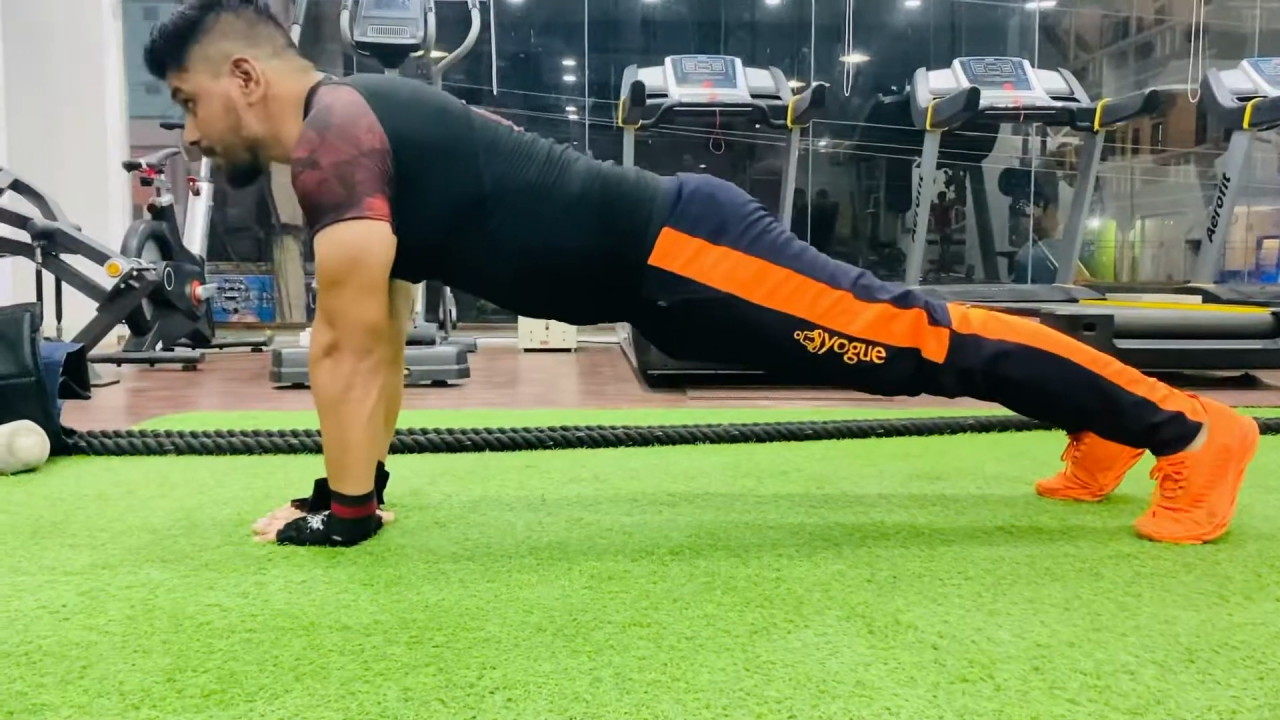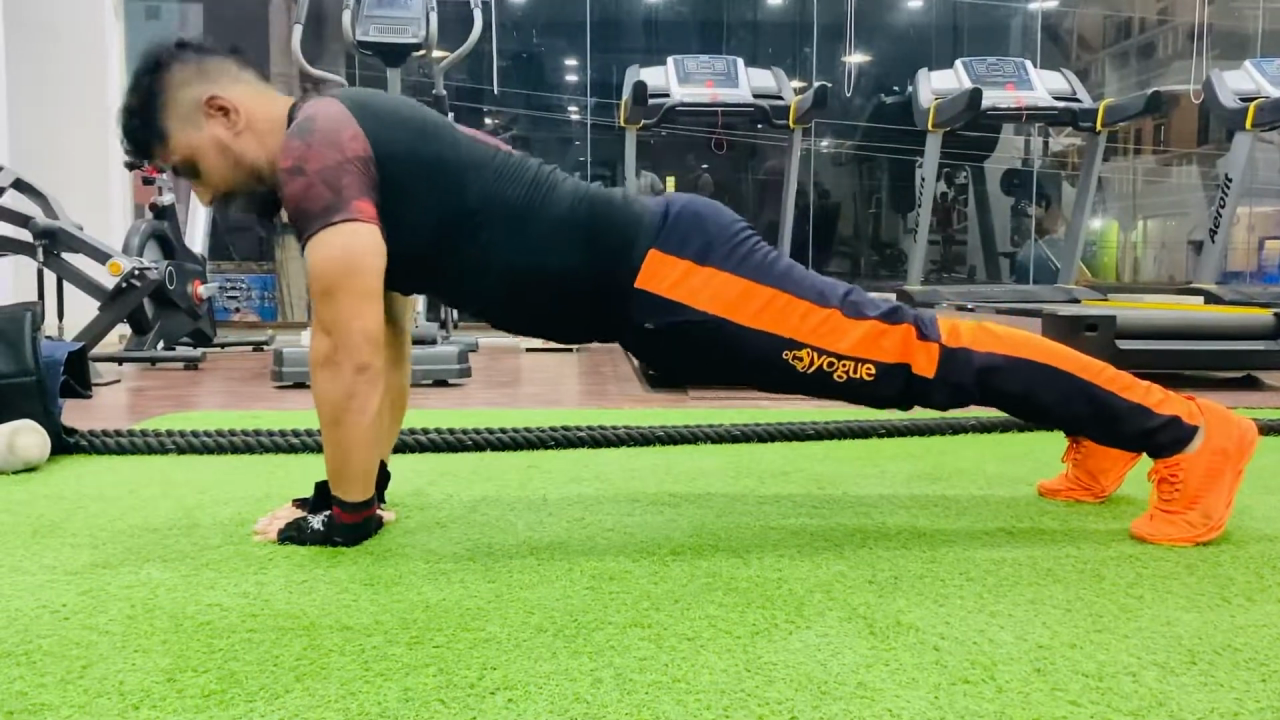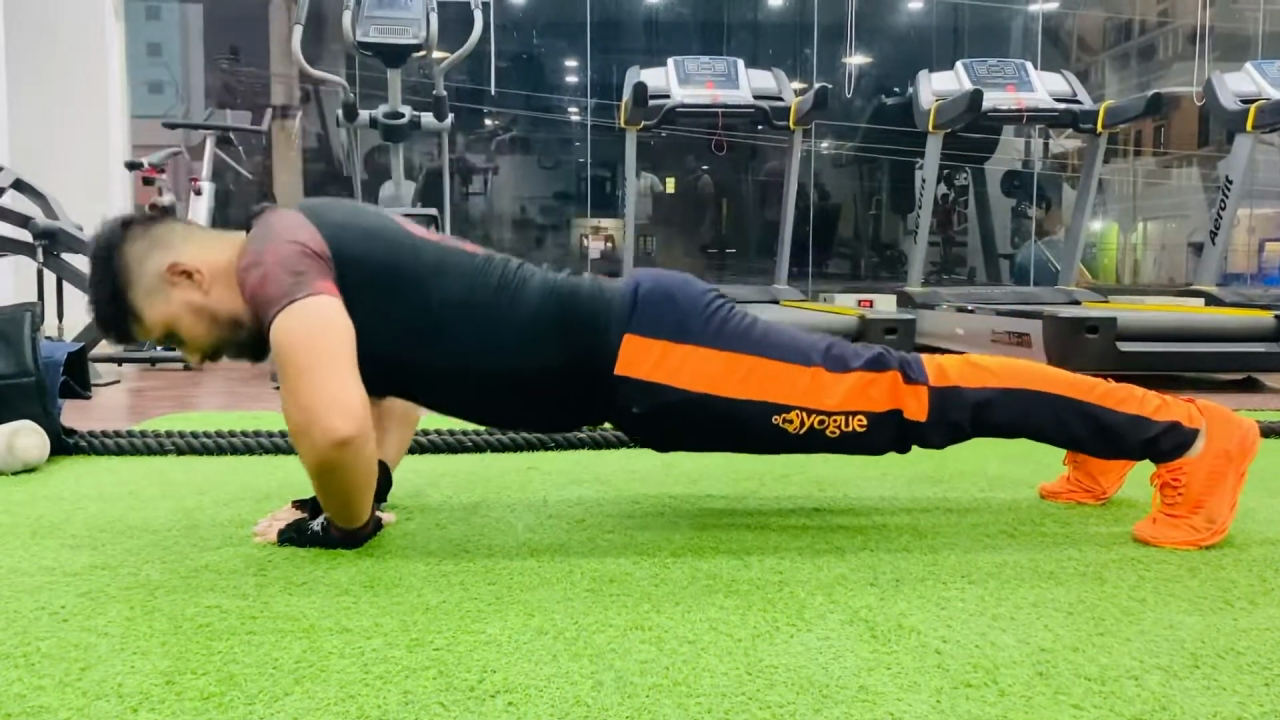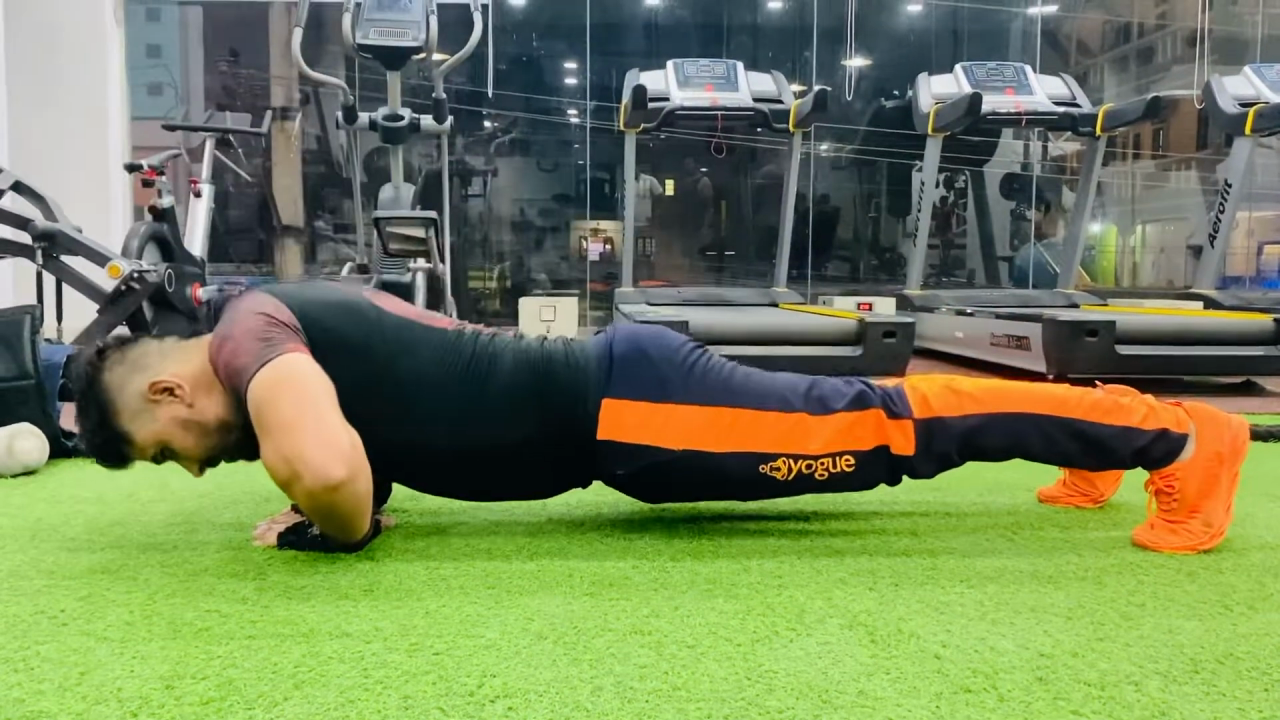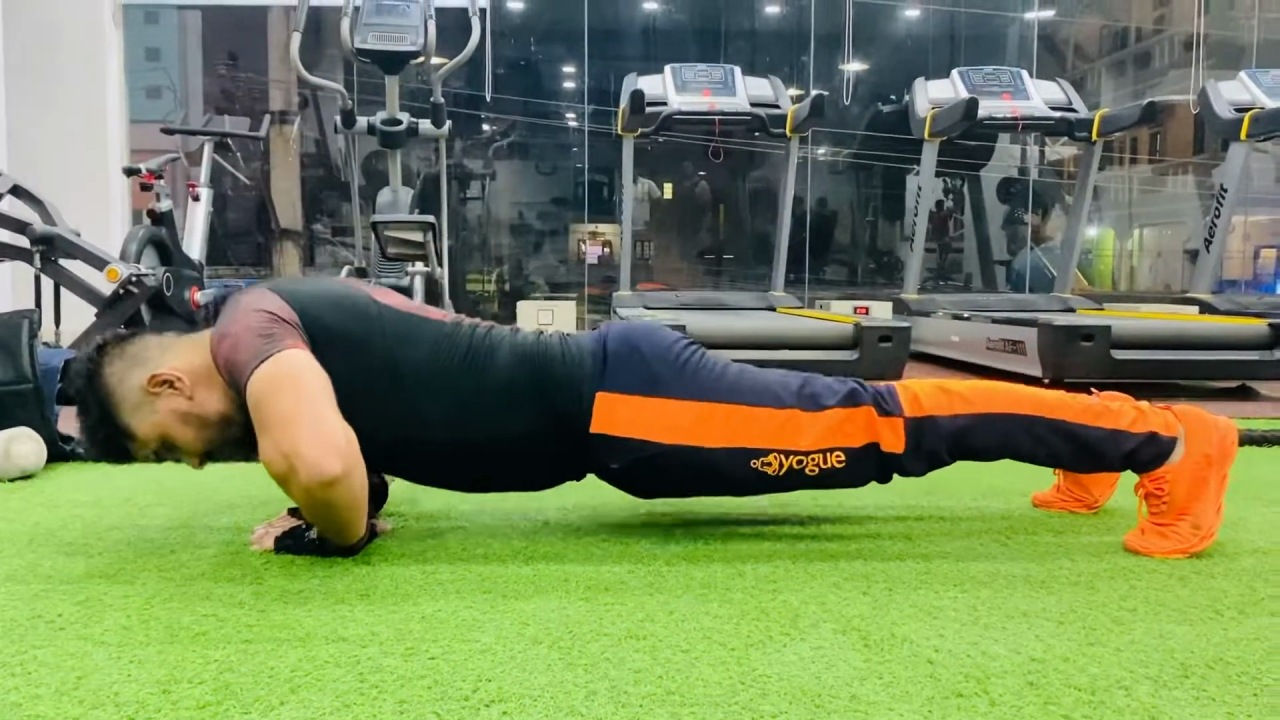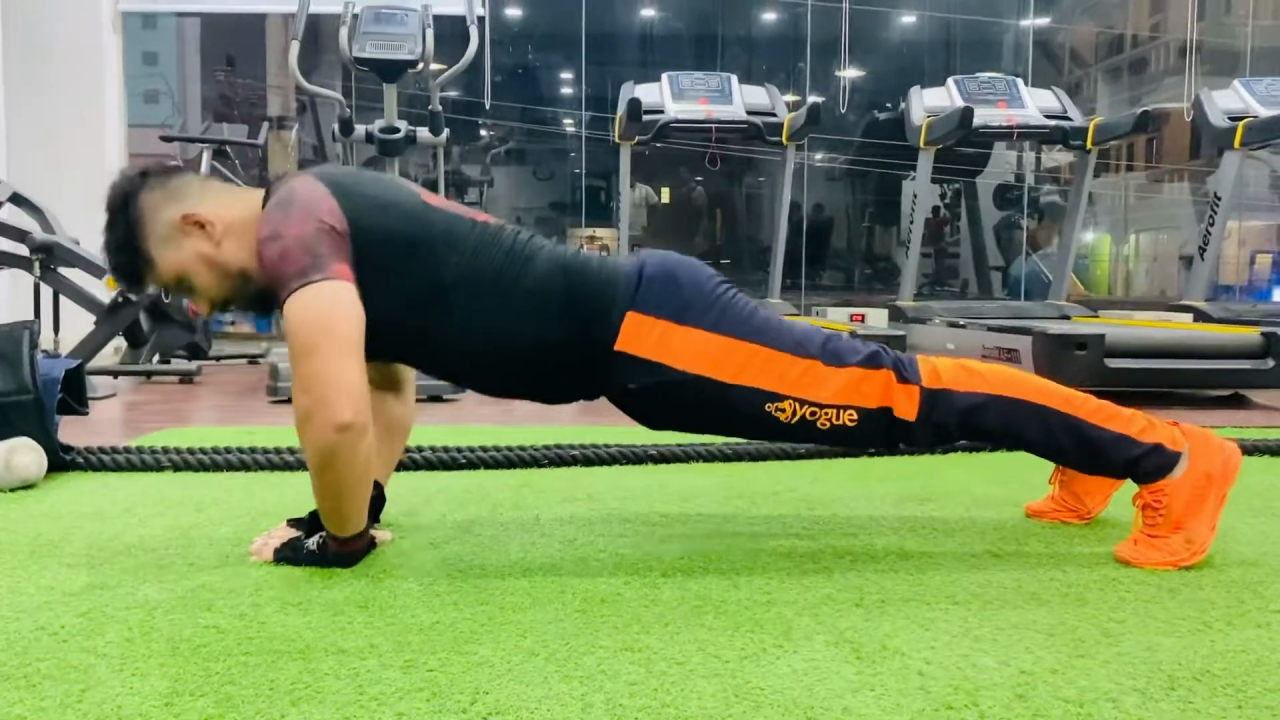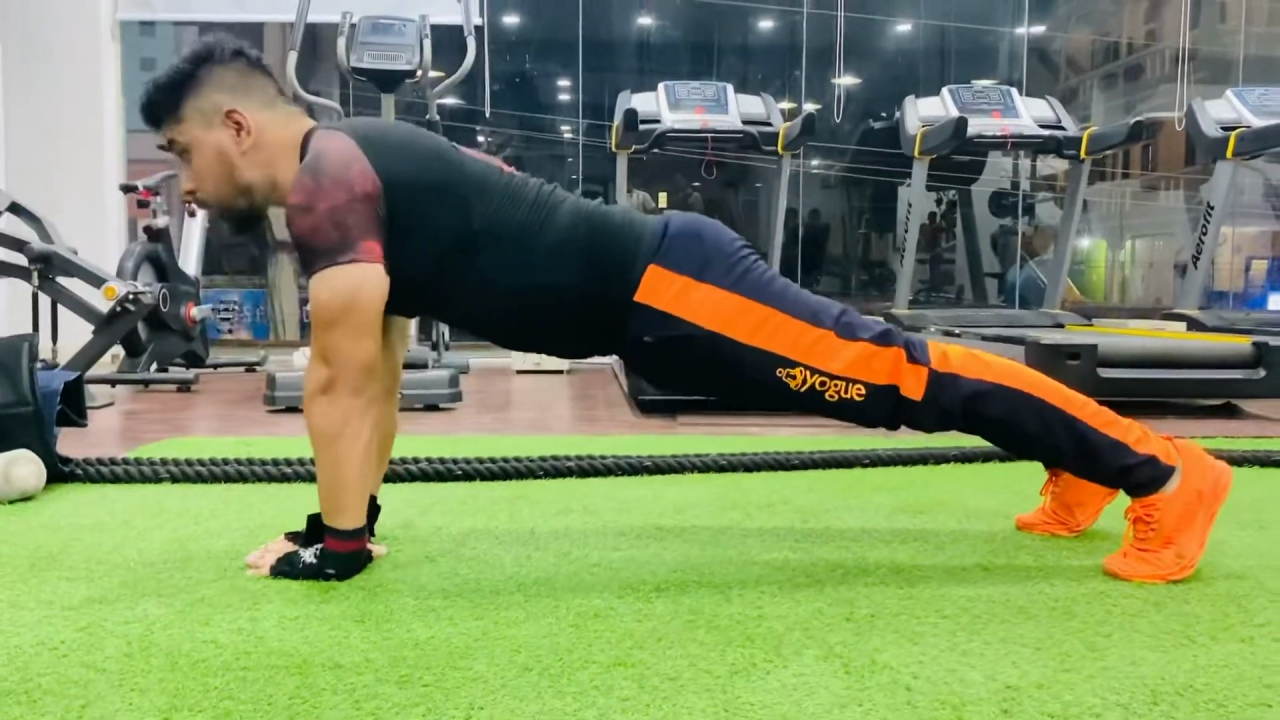
dt=0.3s
person 1, frame 1
left shoulder: (332, 134)
right shoulder: (354, 128)
left elbow: (347, 345)
right elbow: (380, 332)
left wrist: (344, 508)
right wrist: (361, 473)
left hip: (675, 252)
right hip: (660, 261)
left knee: (918, 340)
right knee: (898, 339)
left ankle: (1190, 433)
right ankle: (1103, 432)
person 1, frame 2
left shoulder: (315, 145)
right shoulder: (344, 139)
left elbow: (347, 353)
right elbow: (385, 339)
left wrist: (346, 506)
right wrist: (364, 472)
left hip: (662, 275)
right hip: (652, 268)
left knee: (907, 356)
right knee: (888, 350)
left ankle: (1185, 434)
right ankle: (1102, 433)
person 1, frame 3
left shoulder: (273, 254)
right shoulder: (313, 245)
left elbow: (333, 423)
right elbow: (394, 361)
left wrist: (341, 519)
right wrist: (370, 473)
left hip: (636, 355)
right hip: (625, 333)
left knee: (894, 396)
right knee: (865, 390)
left ankle: (1185, 432)
right ankle: (1101, 438)
person 1, frame 4
left shoulder: (245, 334)
right shoulder: (294, 321)
left elbow: (323, 464)
left wrist: (342, 526)
right wrist: (359, 487)
left hip: (615, 413)
right hip: (610, 382)
left knee: (878, 433)
right knee: (850, 420)
left ankle: (1177, 438)
right ankle: (1101, 422)
person 1, frame 5
left shoulder: (245, 328)
right shoulder: (289, 319)
left elbow: (321, 460)
left wrist: (340, 528)
right wrist: (361, 493)
left hip: (617, 406)
right hip: (606, 385)
left knee: (872, 426)
right knee: (843, 413)
left ankle: (1165, 443)
right ankle: (1091, 428)
person 1, frame 6
left shoulder: (288, 225)
right shoulder: (321, 210)
left elbow: (335, 413)
right elbow: (388, 372)
left wrist: (338, 533)
right wrist: (362, 495)
left hip: (638, 334)
right hip: (631, 317)
left knee: (888, 396)
right knee: (869, 393)
left ankle: (1167, 457)
right ankle: (1094, 455)
person 1, frame 7
left shoulder: (326, 183)
right shoulder: (348, 170)
left elbow: (341, 379)
right elbow: (379, 363)
left wrist: (336, 544)
right wrist: (351, 511)
left hip: (663, 288)
right hip: (648, 293)
left knee: (894, 376)
right knee: (878, 376)
left ankle: (1160, 475)
right ankle: (1083, 467)
